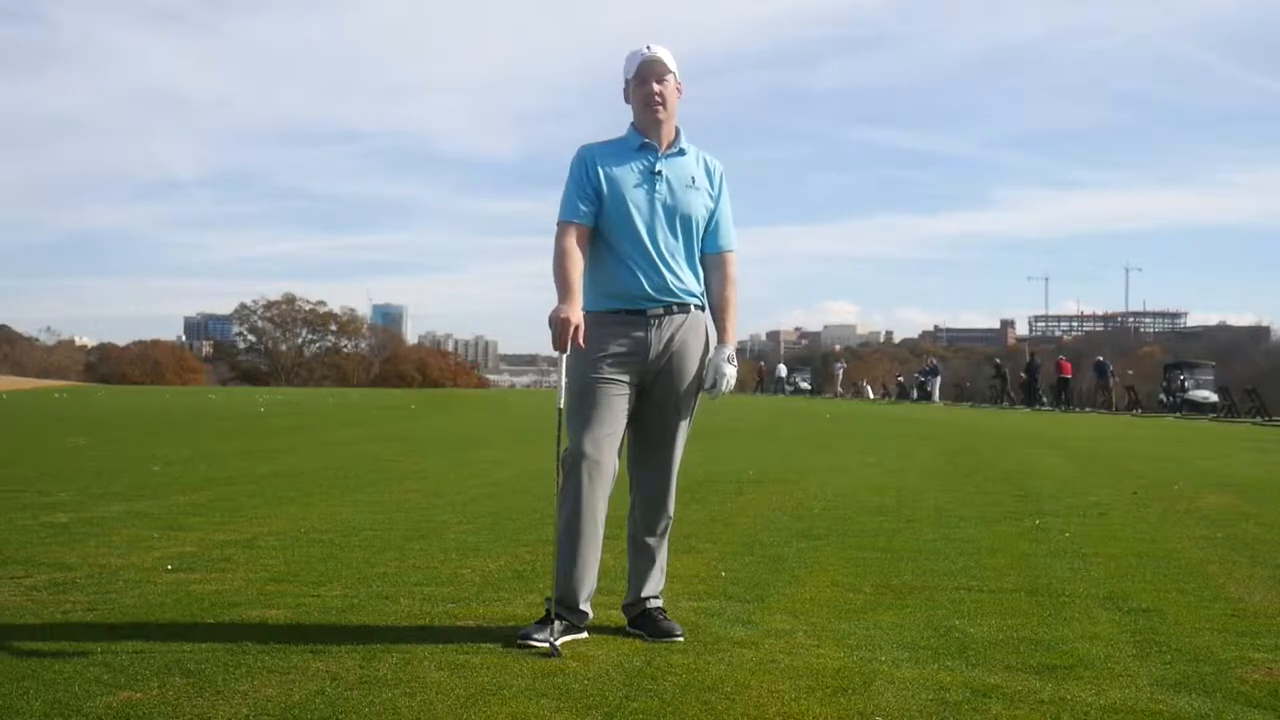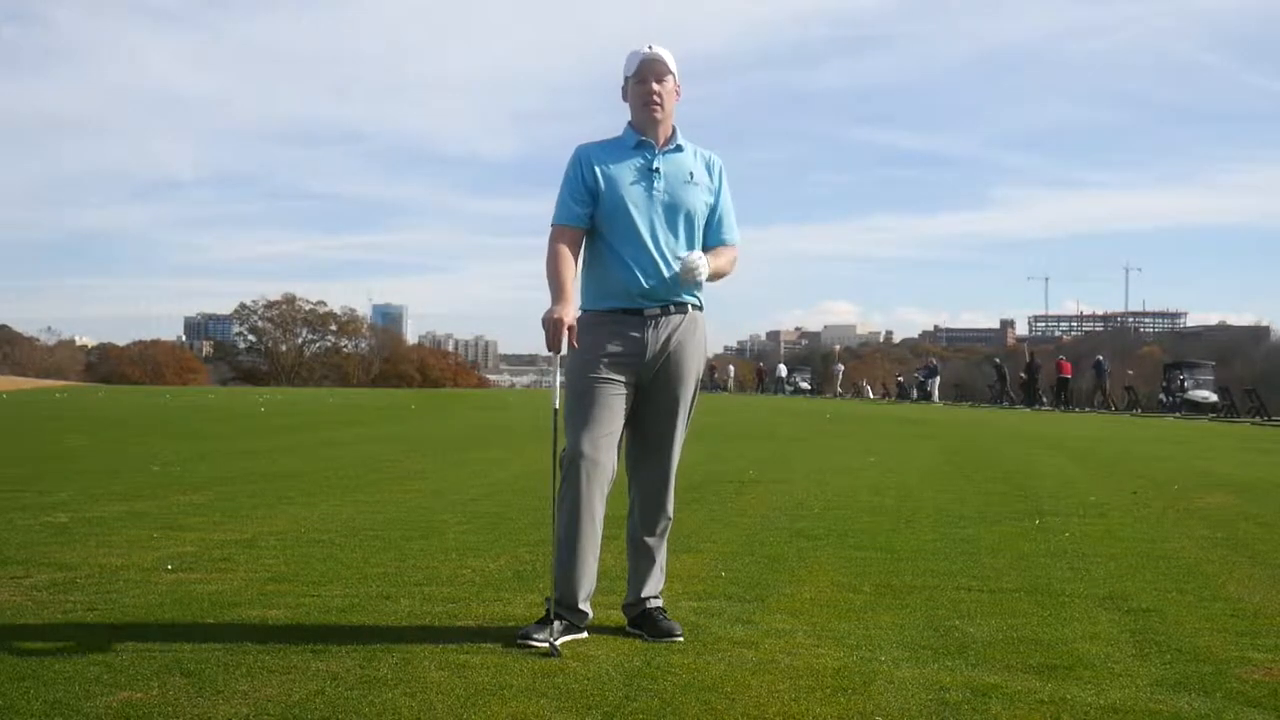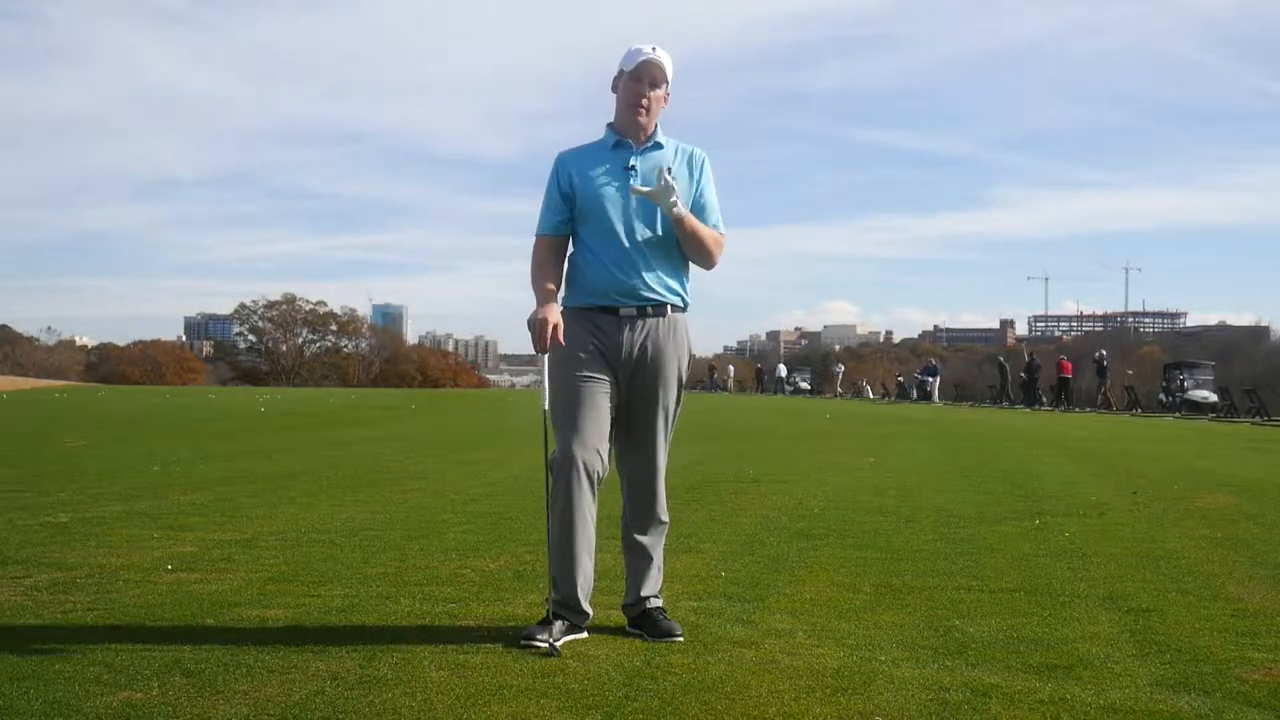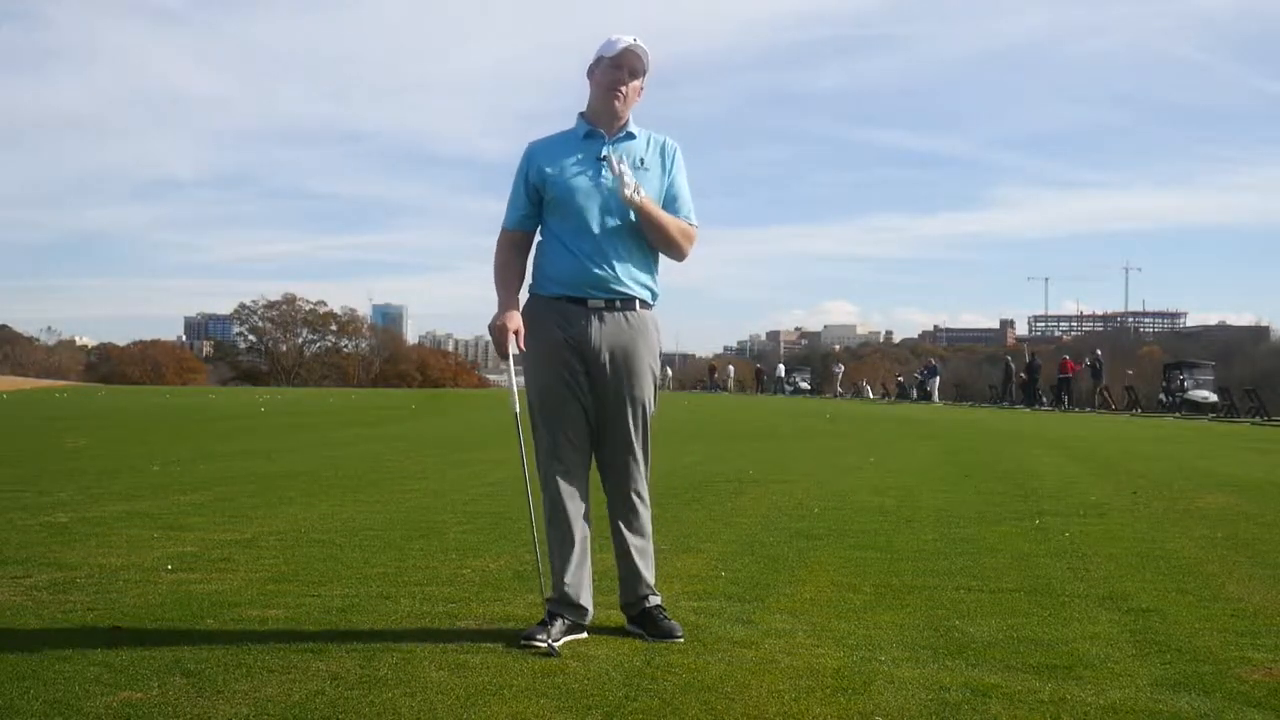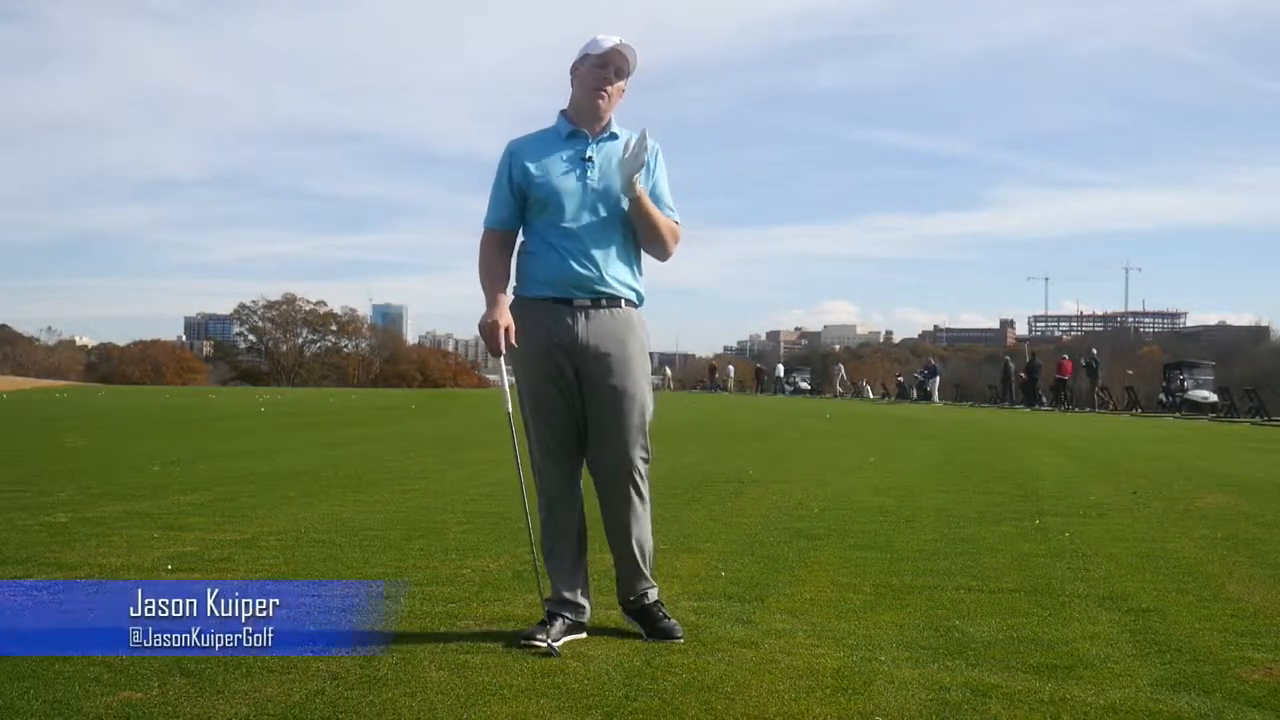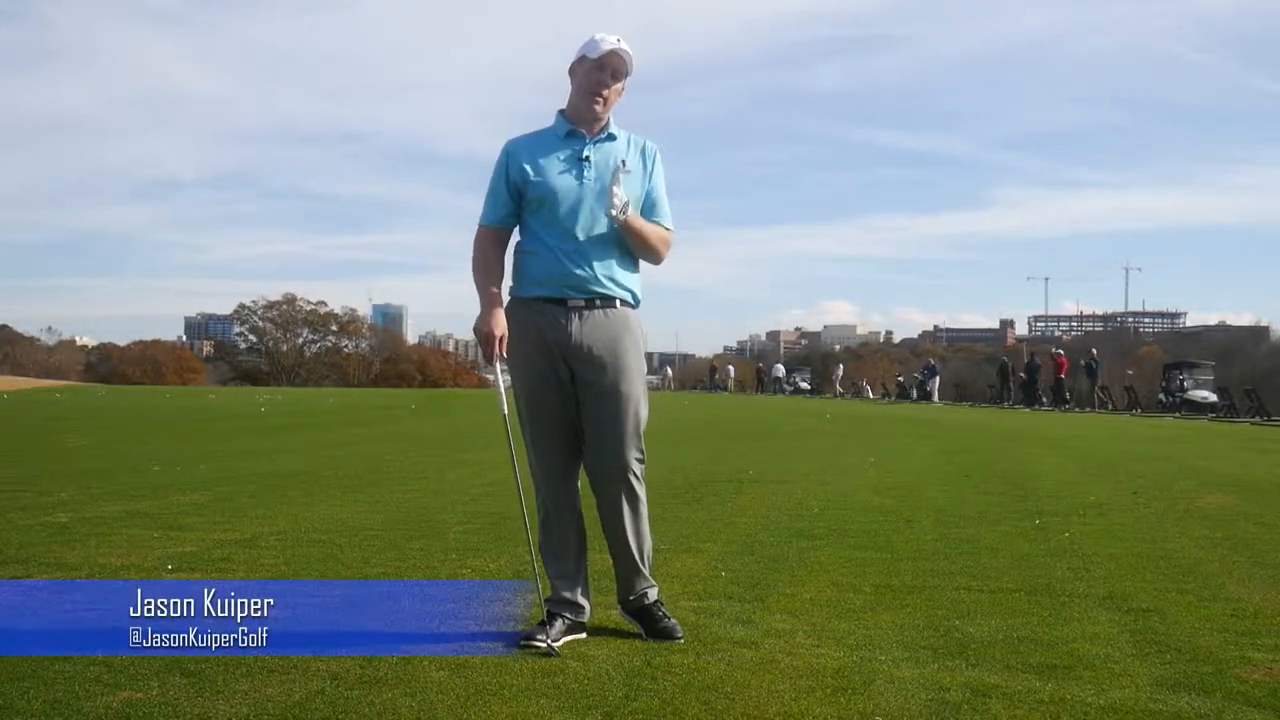
dt=0.5s
person 1, frame 1
left shoulder: (708, 171)
right shoulder: (593, 160)
left elbow: (720, 264)
right elbow: (571, 237)
left wrist: (725, 346)
right wrist: (569, 301)
left hip: (682, 332)
right hip: (608, 330)
left knee: (658, 476)
right knee: (587, 462)
left ankle: (646, 602)
right ankle: (570, 608)
person 1, frame 2
left shoulder: (708, 167)
right shoulder: (590, 159)
left elbow: (727, 251)
right elbow: (565, 238)
left wrist: (706, 265)
right wrist: (562, 301)
left hip: (677, 332)
right hip: (604, 329)
left knee: (657, 474)
right knee: (585, 461)
left ankle: (645, 600)
right ankle: (569, 607)
person 1, frame 3
left shoulder: (690, 162)
right shoulder: (571, 163)
left elbow: (711, 255)
right elbow: (548, 245)
left wrist: (677, 212)
right wrist: (546, 301)
left hip: (661, 328)
right hip: (586, 328)
left knee: (647, 472)
right knee: (575, 462)
left ankle: (644, 600)
right ankle: (569, 608)
person 1, frame 4
left shoulder: (662, 154)
right shoulder: (542, 153)
left elbow: (683, 245)
right elbow: (514, 238)
left wrist: (637, 199)
right wrist: (507, 304)
left hip: (630, 322)
right hip: (554, 321)
left knee: (628, 469)
right knee: (563, 467)
left ankle: (641, 598)
right ankle: (568, 606)
person 1, frame 5
left shoulder: (644, 154)
right shoulder: (524, 152)
left elbow: (665, 246)
right elbow: (496, 238)
left wrist: (634, 190)
right wrist: (497, 301)
left hip: (617, 321)
right hip: (540, 320)
left knee: (625, 463)
right knee: (555, 469)
left ankle: (639, 593)
right ankle: (567, 605)
person 1, frame 6
left shoulder: (642, 154)
right shoulder: (521, 152)
left elbow: (660, 250)
right elbow: (491, 237)
left wrist: (625, 217)
right wrist: (491, 305)
left hip: (612, 321)
right hip: (536, 321)
left knee: (620, 464)
right knee: (553, 470)
left ankle: (639, 593)
right ankle: (567, 604)
